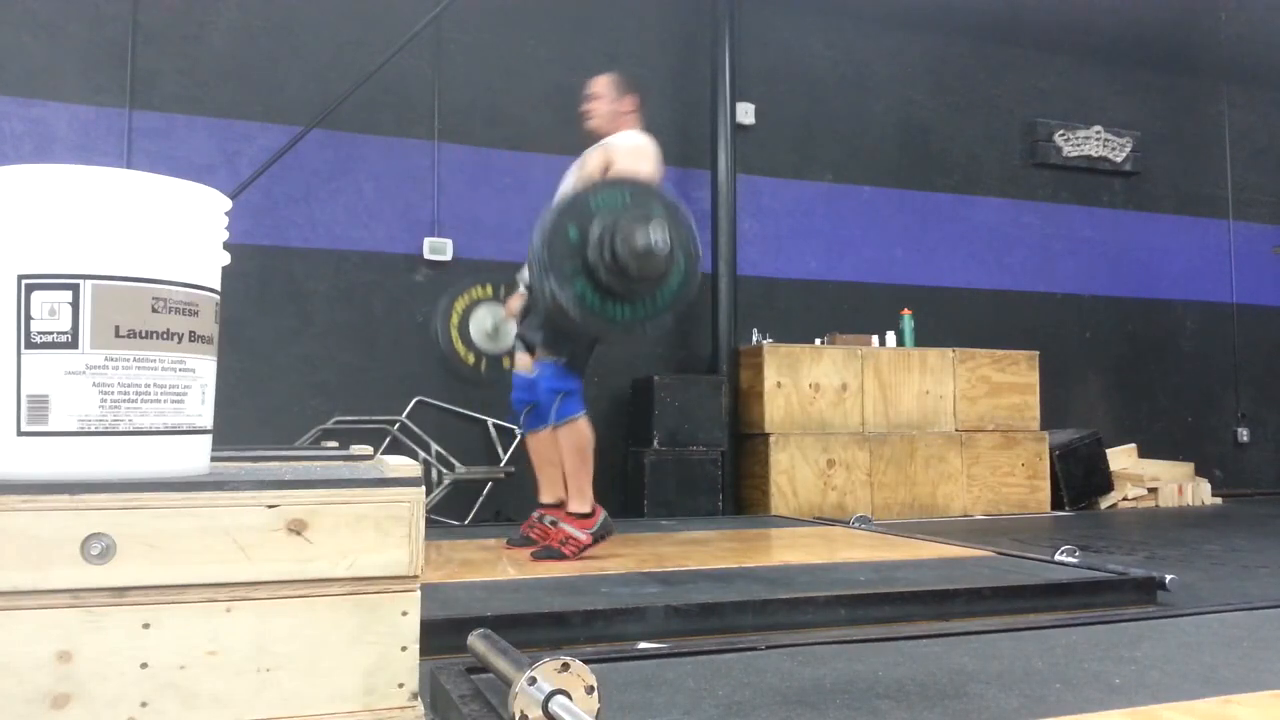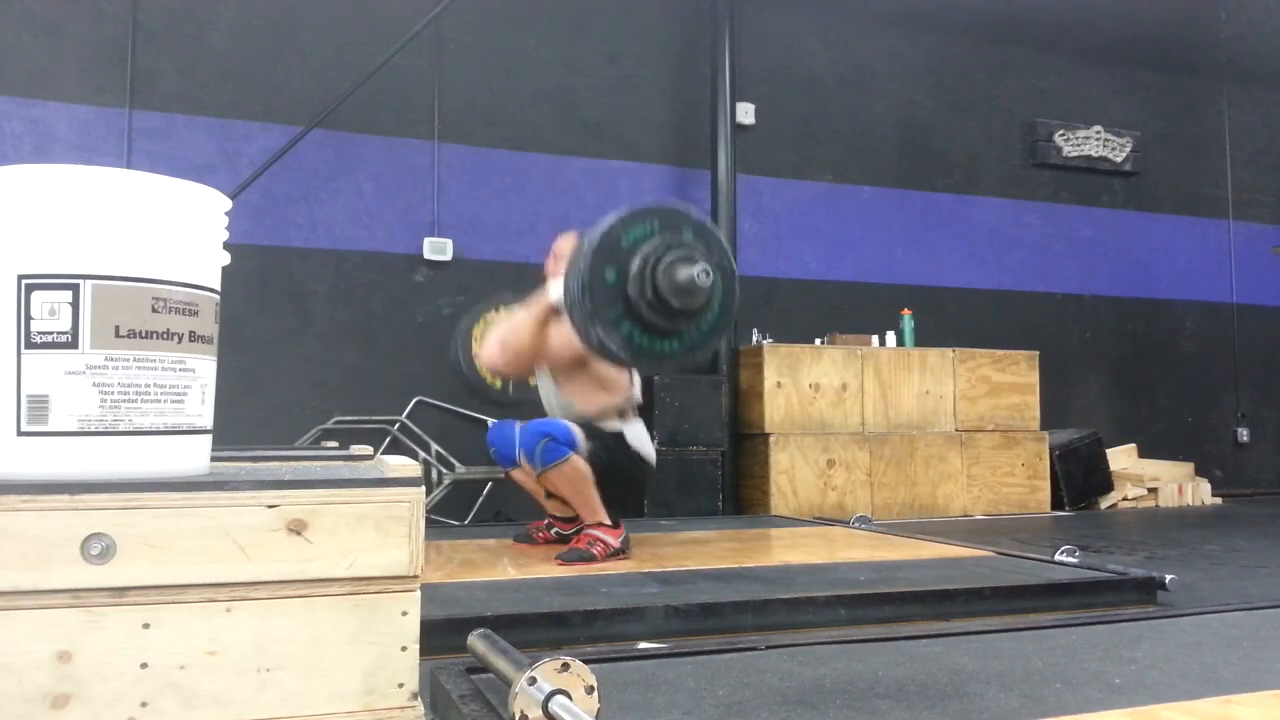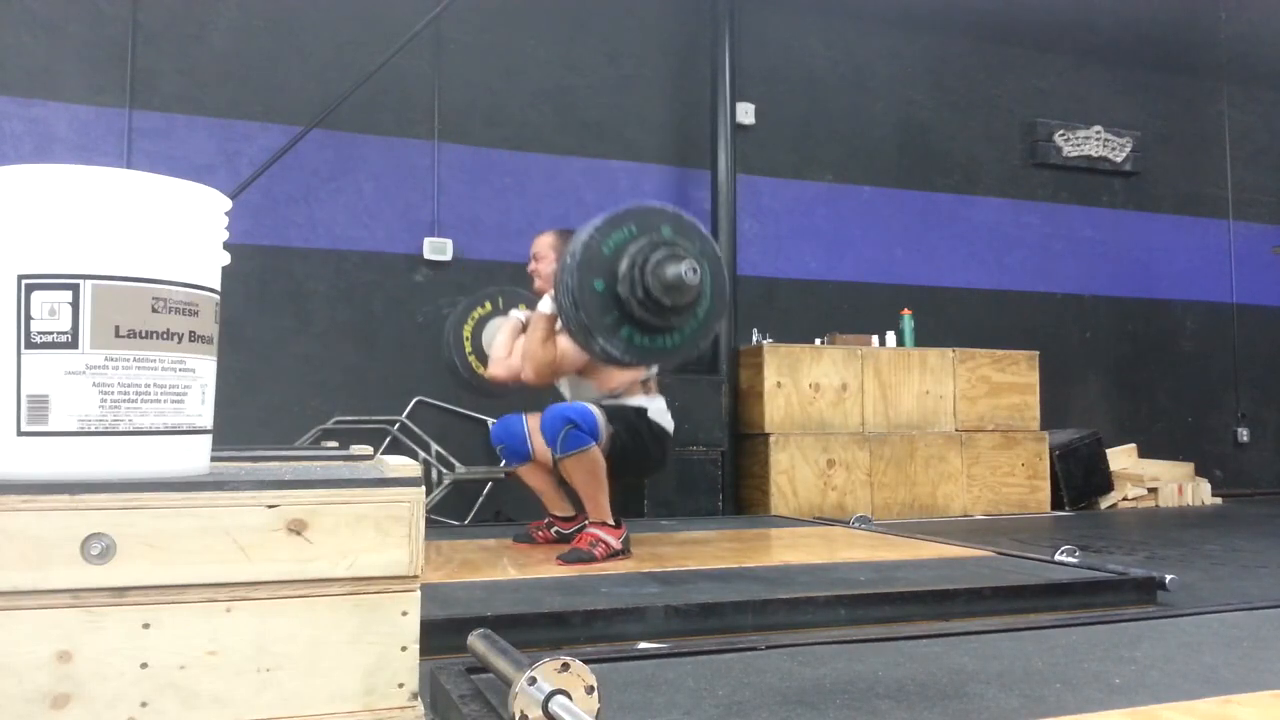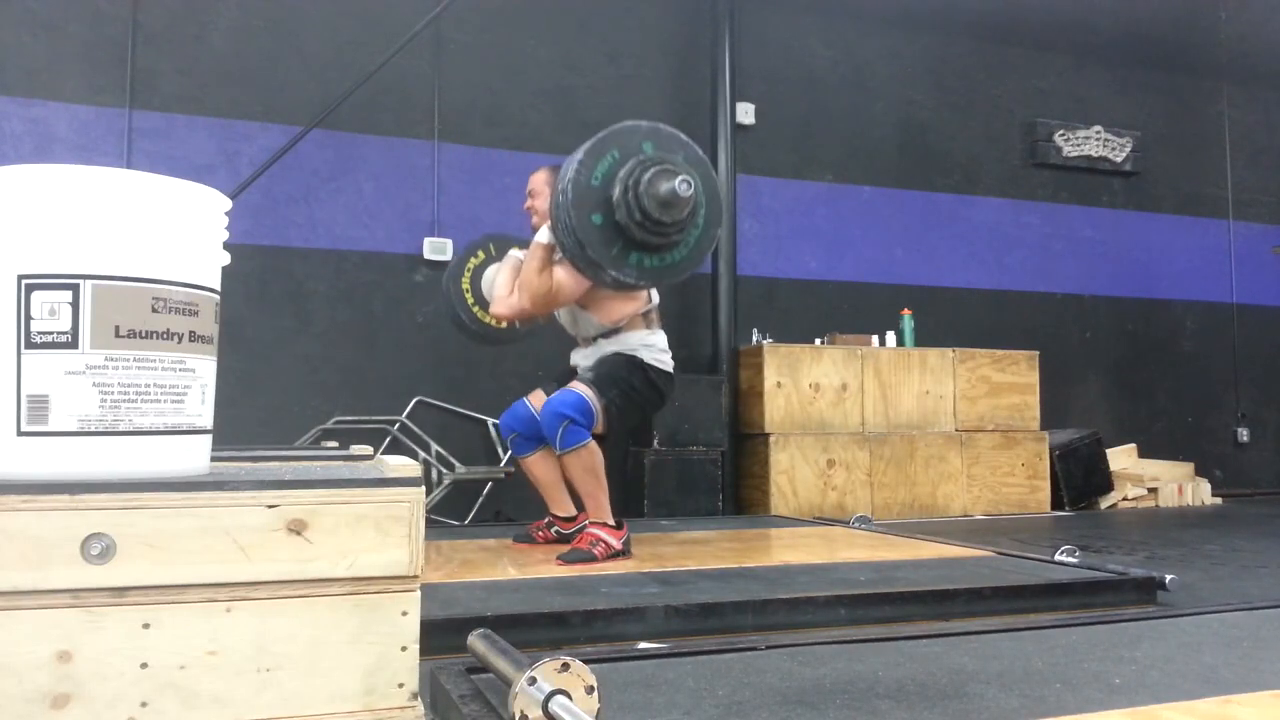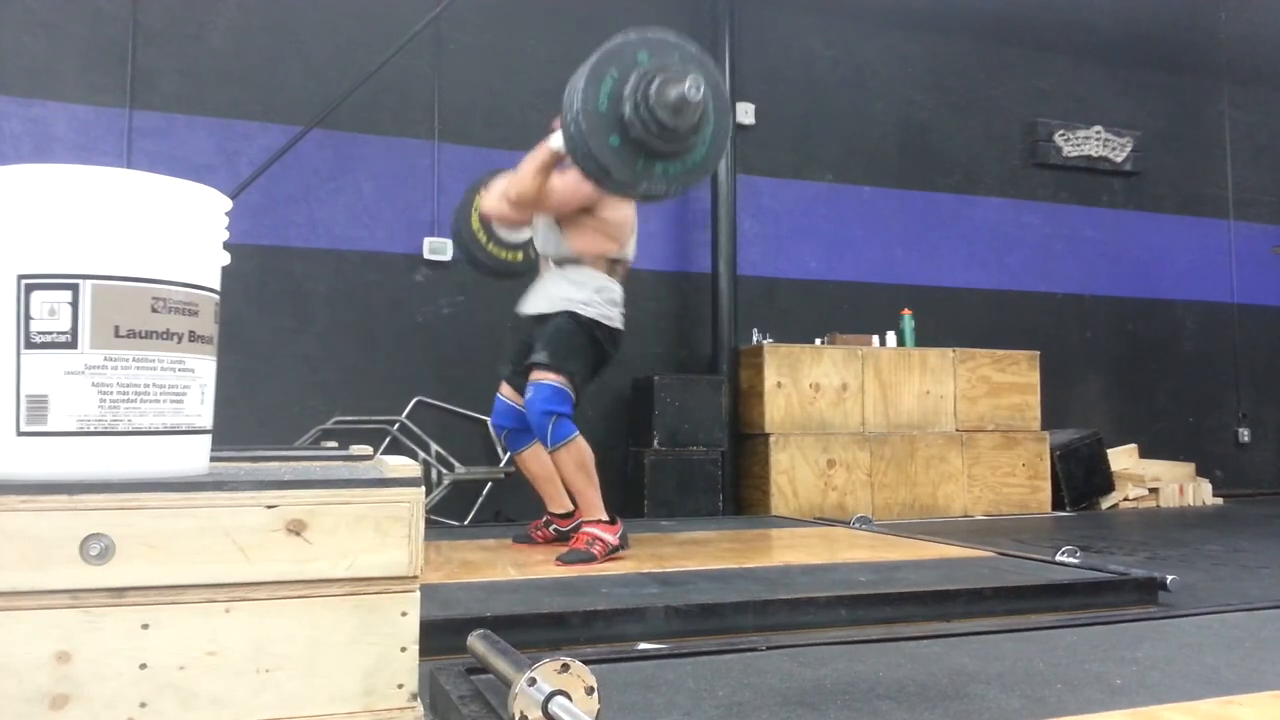
dt=0.5s
person 1, frame 1
left shoulder: (634, 144)
right shoulder: (598, 153)
right wrist: (526, 283)
left knee: (554, 389)
right knee: (528, 391)
left ankle: (585, 517)
right ankle: (552, 511)
person 1, frame 2
right shoulder: (558, 319)
left elbow: (515, 355)
right elbow: (490, 359)
left wrist: (547, 297)
right wrist: (521, 312)
left hip: (622, 454)
right hip: (587, 444)
left knee: (540, 436)
right knee: (501, 435)
left ankle: (605, 530)
right ankle: (567, 519)
person 1, frame 3
right shoulder: (556, 319)
left elbow: (536, 373)
right elbow: (498, 369)
left wrist: (547, 307)
right wrist: (517, 317)
left hip: (642, 429)
right hip: (603, 427)
left knee: (562, 419)
right knee: (506, 432)
left ankle: (606, 530)
right ankle: (567, 521)
person 1, frame 4
right shoulder: (557, 255)
left elbow: (535, 302)
right elbow: (502, 307)
left wrist: (544, 236)
right wrist: (514, 256)
left hip: (639, 364)
right hip: (598, 364)
left knee: (560, 414)
right knee: (515, 423)
left ankle: (607, 531)
right ankle: (566, 520)
person 1, frame 5
left shoulder: (595, 179)
right shoulder: (564, 177)
left elbow: (523, 196)
right elbow: (491, 205)
left wrist: (559, 145)
right wrist: (546, 153)
left hip: (583, 311)
right hip: (546, 311)
left knee: (549, 412)
right knee: (508, 418)
left ankle: (602, 527)
right ankle: (563, 519)
